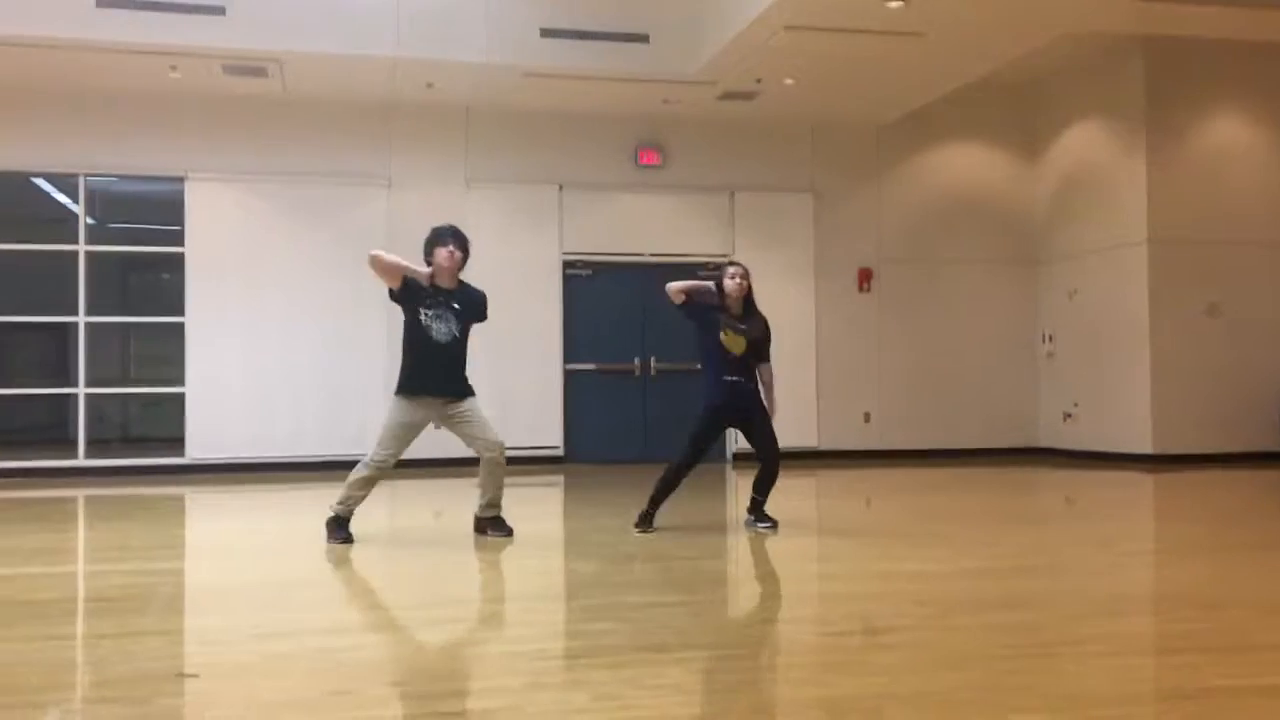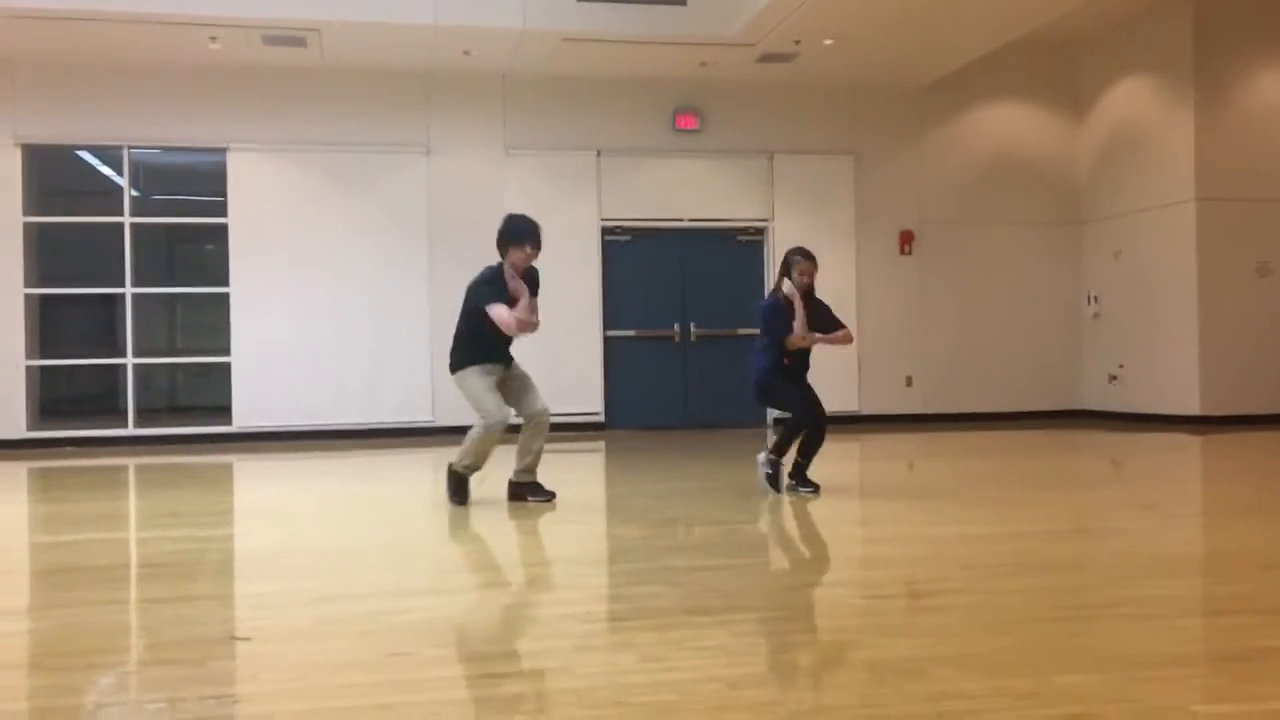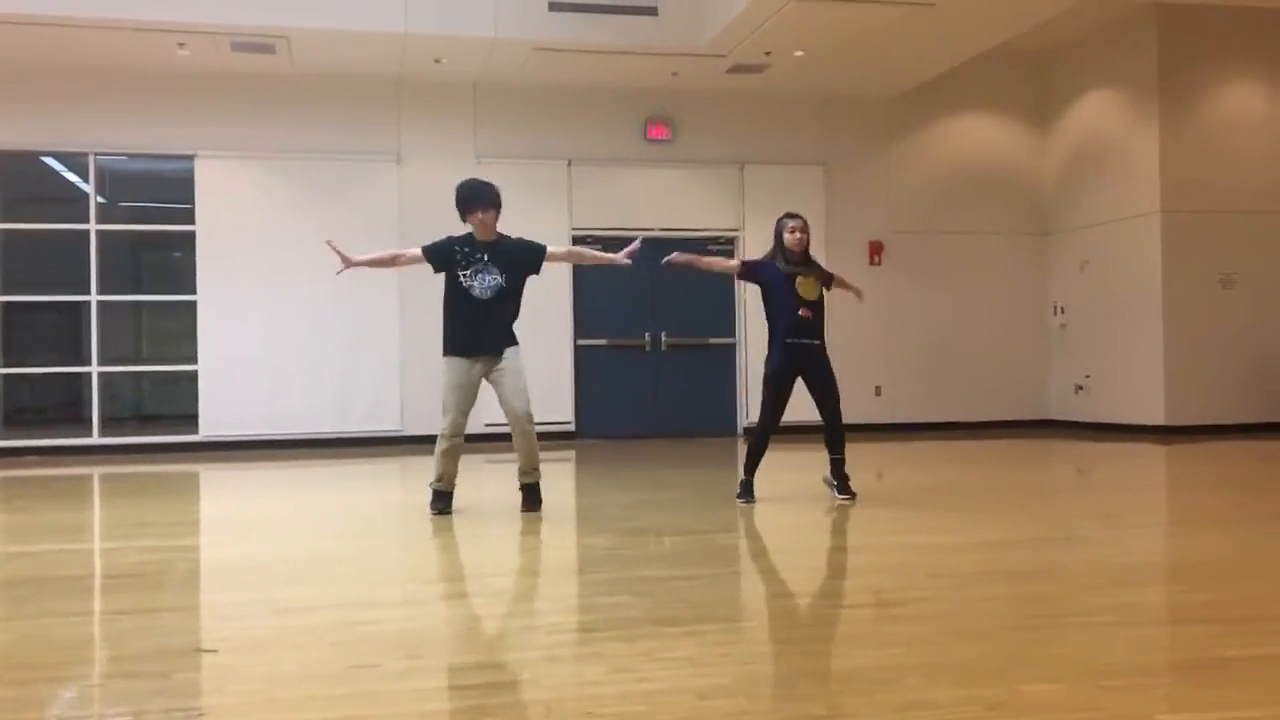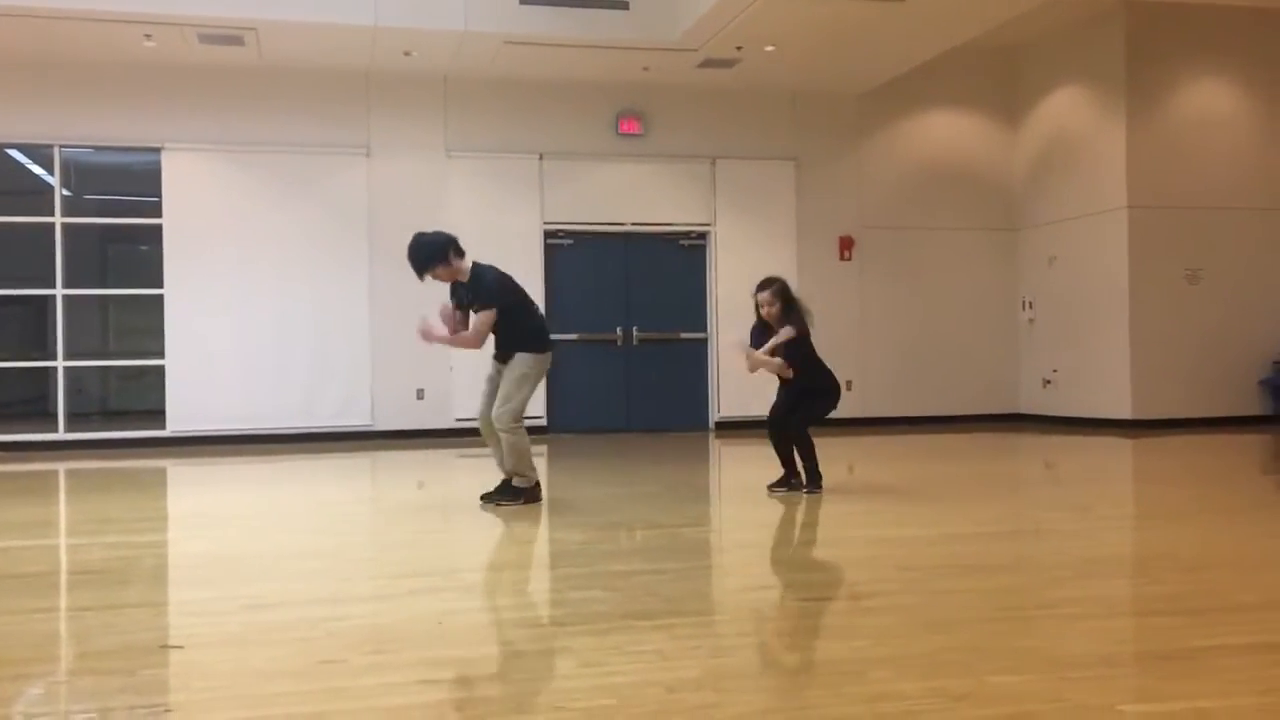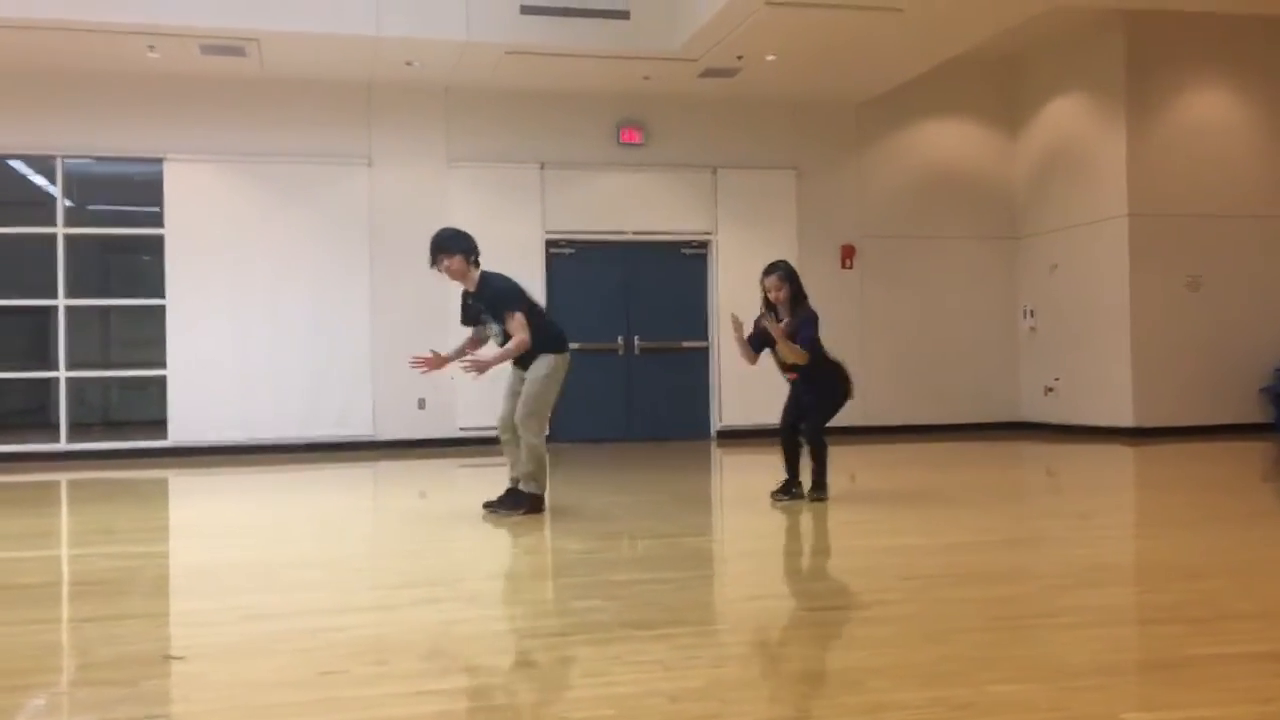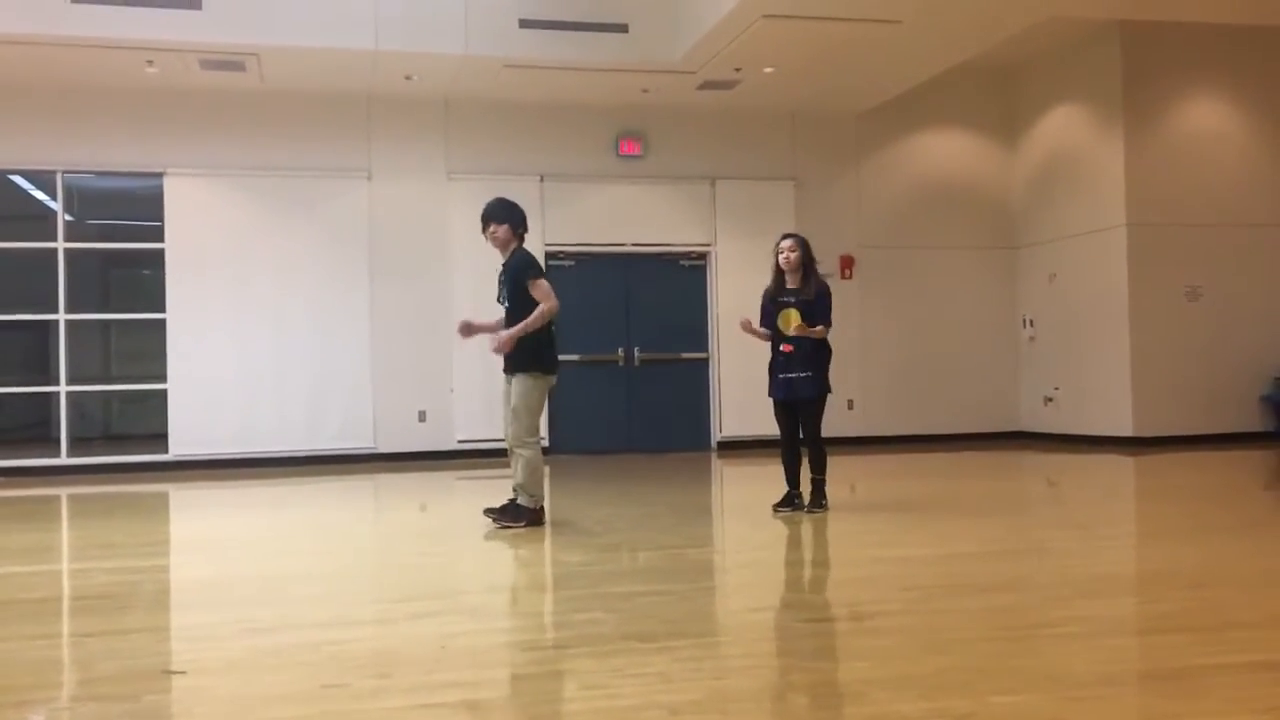
dt=0.7s
person 1, frame 1
left shoulder: (474, 299)
right shoulder: (412, 288)
right elbow: (376, 259)
right wrist: (420, 273)
left hip: (457, 396)
right hip: (412, 395)
left knee: (493, 448)
right knee: (380, 459)
left ankle: (488, 515)
right ankle: (340, 516)
person 1, frame 2
left shoulder: (530, 277)
right shoulder: (487, 283)
left elbow: (531, 324)
right elbow: (512, 326)
left wrist: (522, 301)
right wrist: (522, 305)
left hip: (503, 361)
right hip: (471, 364)
left knee: (538, 413)
right knee: (495, 419)
left ankle: (523, 481)
right ankle: (460, 470)
person 1, frame 3
left shoulder: (517, 250)
right shoulder: (452, 248)
left elbow: (567, 254)
right elbow: (402, 257)
left wrist: (612, 258)
right wrist: (356, 261)
left hip: (503, 349)
right hip: (460, 352)
left knee: (520, 413)
right knee: (452, 425)
left ankle: (530, 484)
right ankle: (442, 488)
person 1, frame 4
left shoulder: (488, 281)
right shoulder: (459, 287)
left elbow: (477, 338)
right elbow: (459, 331)
left wrist: (435, 337)
right wrist: (449, 324)
left hip: (530, 350)
right hip: (507, 353)
left knee: (504, 417)
right knee: (487, 419)
left ankle: (526, 485)
right ankle: (512, 478)
person 1, frame 5
left shoulder: (500, 288)
right shoulder: (469, 297)
left elbow: (522, 338)
right elbow: (478, 336)
left wrist: (490, 361)
right wrist: (445, 359)
left hip: (549, 353)
right hip: (522, 358)
left knee: (527, 421)
right knee: (507, 424)
left ankle: (532, 494)
right ankle: (520, 488)
person 1, frame 6
left shoulder: (523, 261)
right shoulder: (507, 268)
left elbow: (550, 305)
left wrist: (513, 335)
right wrist: (480, 328)
left hip: (533, 364)
right hip: (517, 364)
left knee: (523, 436)
right knee: (514, 437)
left ankle: (531, 506)
right ankle: (522, 501)
person 2, frame 1
left shoulder: (758, 322)
right shoulder: (707, 311)
left elbow: (763, 364)
right elbow: (671, 288)
left wrist: (770, 403)
right wrist: (707, 286)
left hip: (751, 402)
right hip: (717, 401)
left knee: (771, 458)
right knee: (688, 458)
left ankle: (756, 511)
right ankle: (649, 512)
person 2, frame 2
left shoulder: (816, 306)
right shoulder: (773, 305)
left elbow: (847, 336)
right elbow: (797, 340)
left wrist: (818, 339)
right wrist: (797, 300)
left hip: (796, 378)
right hip: (769, 378)
left knee: (818, 422)
right knee: (806, 413)
left ankle: (798, 476)
right ankle: (771, 459)
person 2, frame 3
left shoulder: (813, 268)
right shoulder: (771, 266)
left elbow: (831, 278)
right elbow: (731, 266)
left wrist: (851, 287)
right wrist: (690, 258)
left hip: (815, 353)
right hip: (782, 354)
left knee: (832, 416)
right knee: (768, 421)
left ankle: (838, 477)
right ankle: (746, 481)
person 2, frame 4
left shoulder: (797, 331)
right shoulder: (760, 329)
left elbow: (785, 369)
right elbow: (752, 367)
left wrist: (754, 357)
right wrist: (771, 344)
left hip: (822, 391)
right hip: (792, 390)
left knee: (796, 426)
right knee: (776, 422)
left ankle: (813, 476)
right ankle: (791, 475)
person 2, frame 5
left shoulder: (806, 317)
right shoulder: (765, 320)
left elbow: (801, 357)
right elbow: (751, 358)
left wrist: (780, 336)
right wrist: (739, 335)
left hip: (830, 386)
right hip: (801, 387)
left knee: (811, 428)
right knee: (788, 430)
left ankle: (819, 484)
right ankle: (792, 483)
person 2, frame 6
left shoulder: (818, 289)
right shoulder: (772, 294)
left elbow: (824, 329)
right elbow: (769, 333)
left wrist: (806, 331)
right wrist: (752, 330)
left hip: (812, 374)
right hip: (781, 375)
left knee: (811, 434)
right knee: (788, 437)
left ankle: (818, 493)
right ankle: (793, 493)
